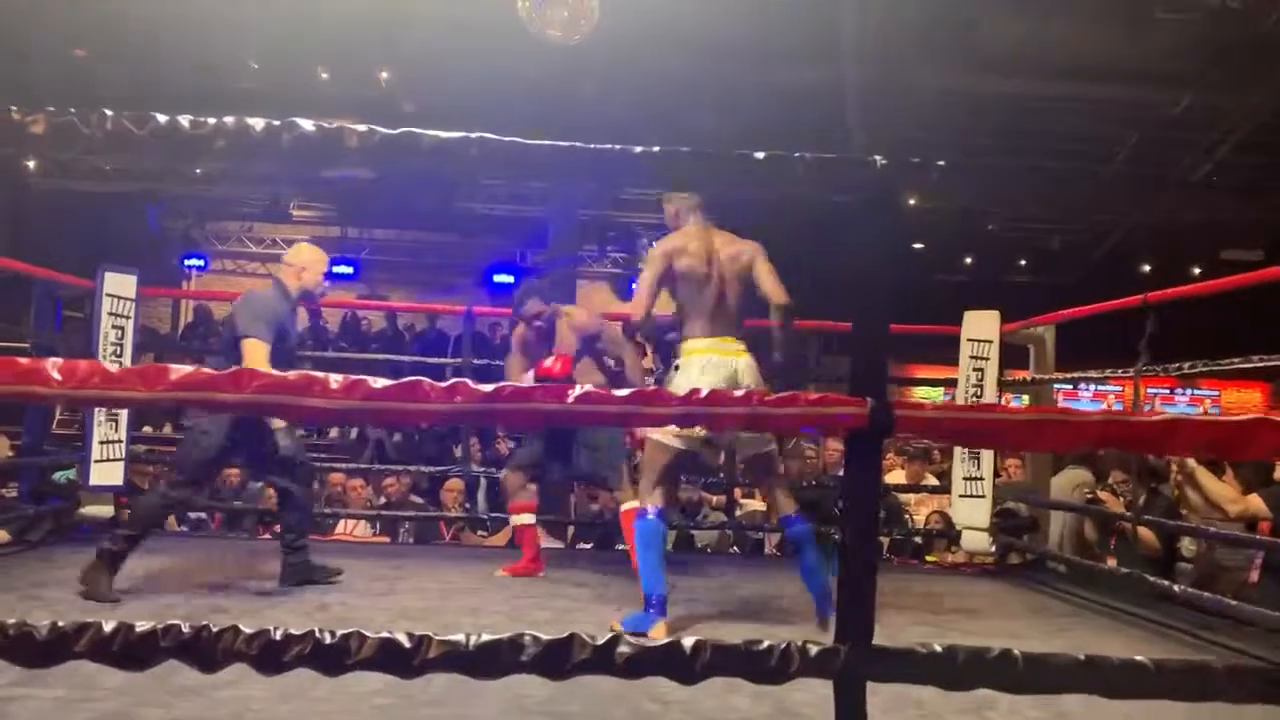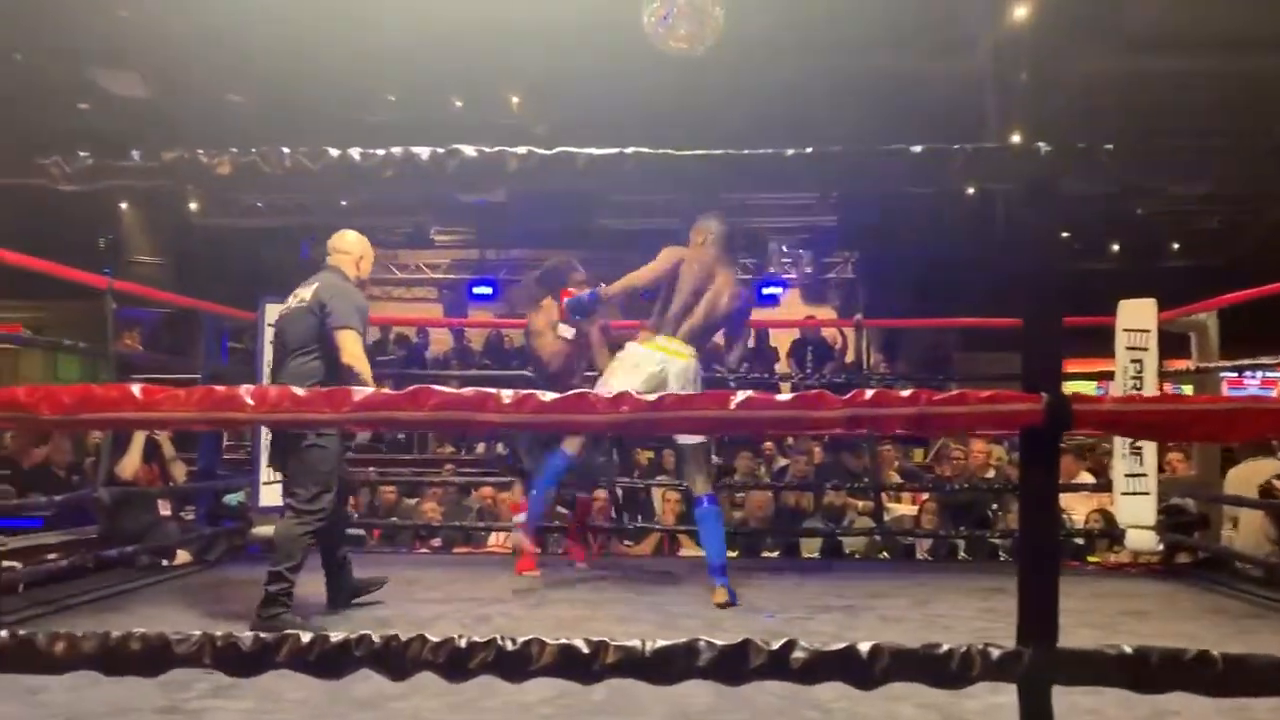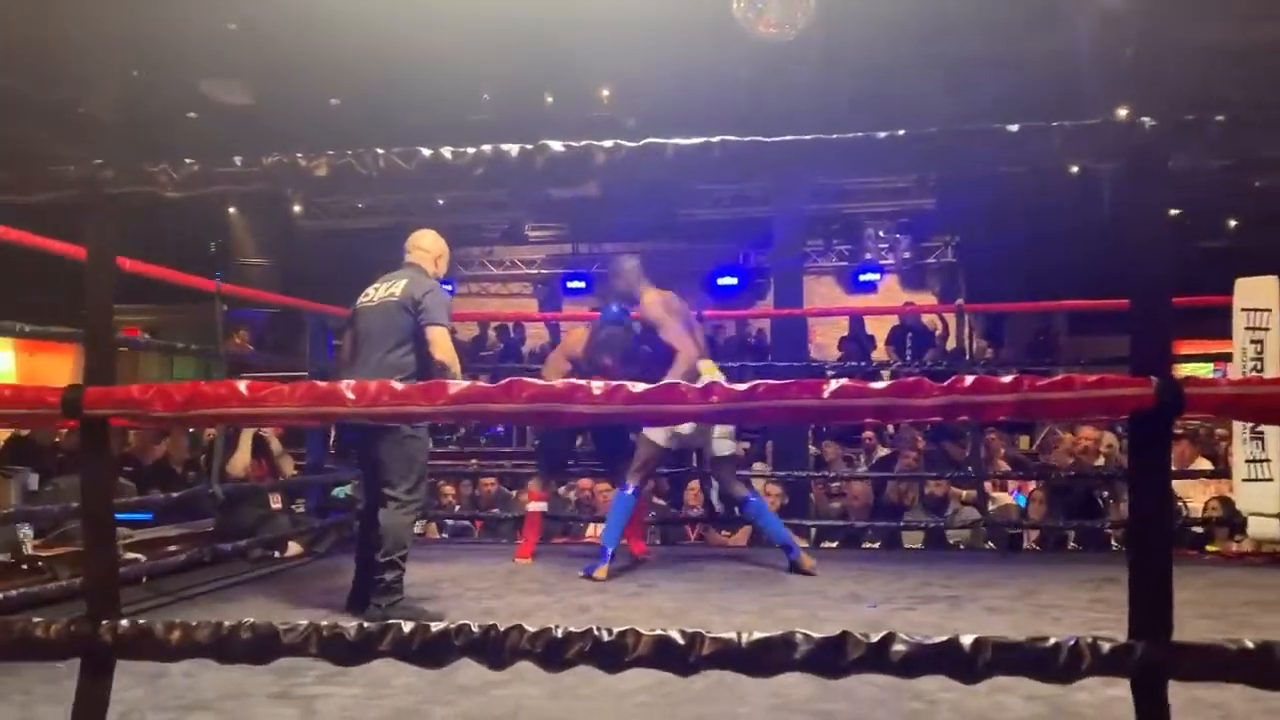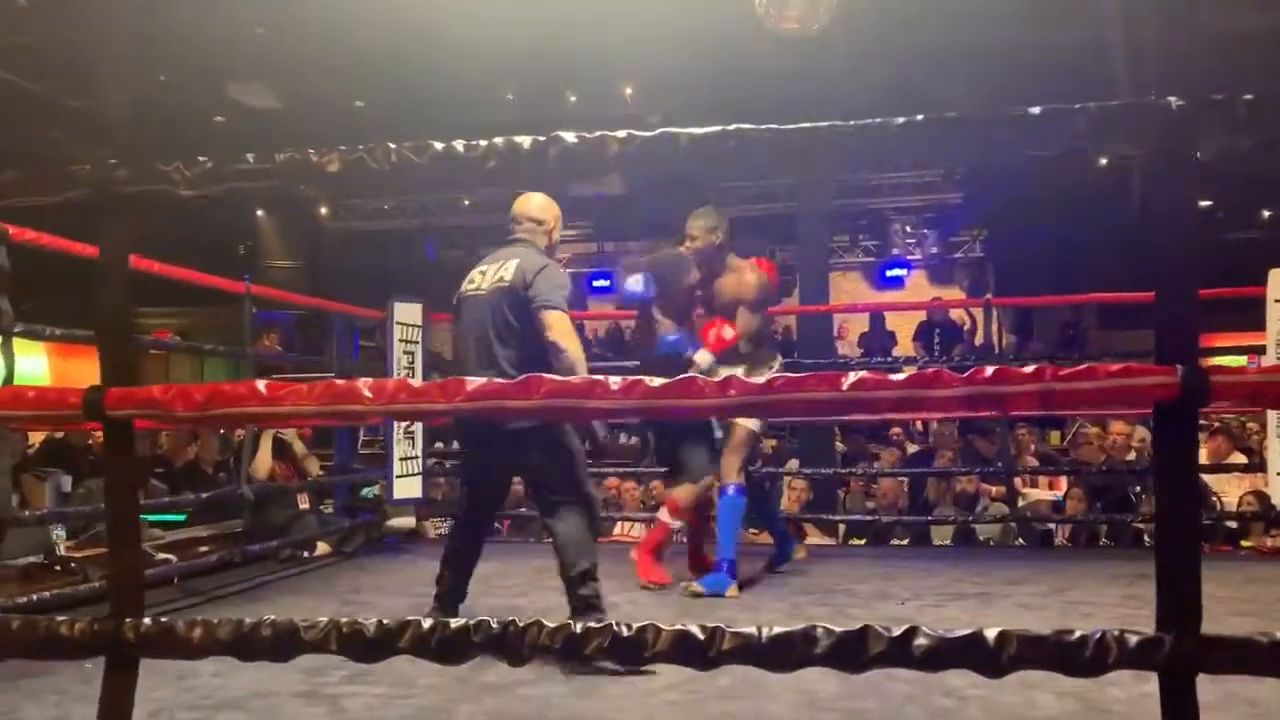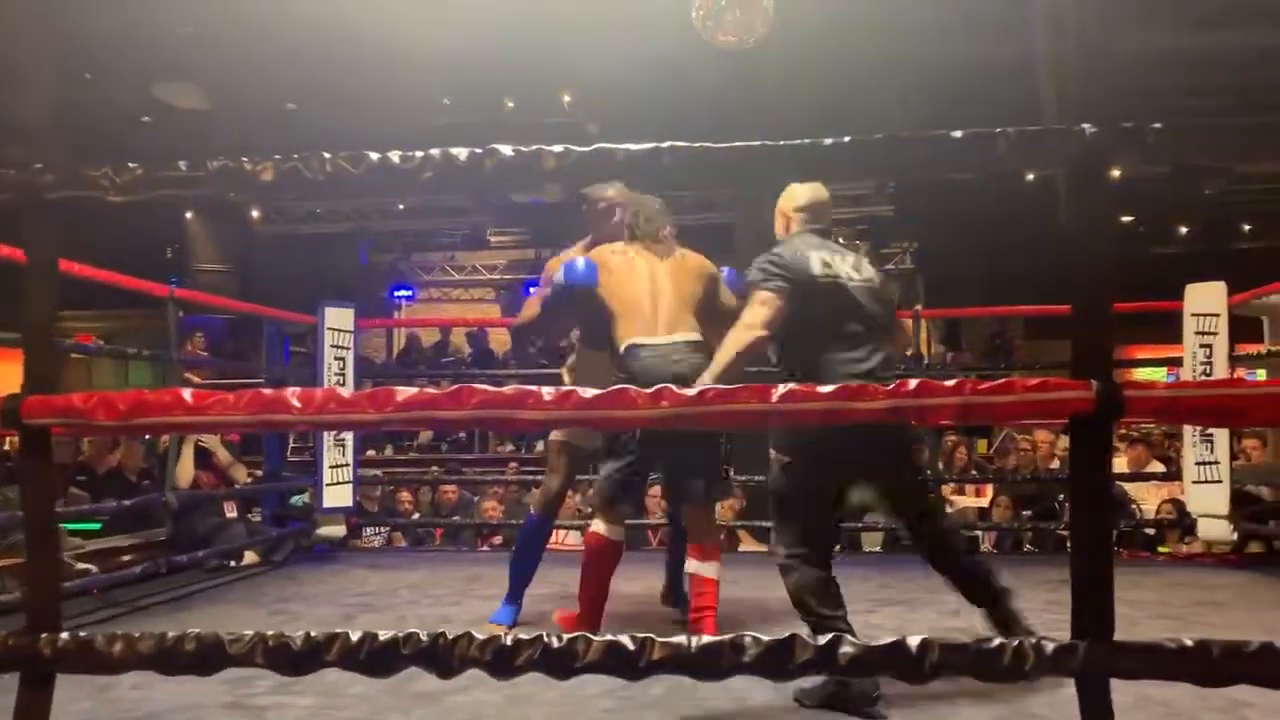
dt=1s
person 1, frame 1
left shoulder: (283, 306)
right shoulder: (263, 303)
right elbow: (255, 365)
left wrist: (278, 420)
right wrist: (279, 425)
left hip: (249, 411)
right hip: (220, 410)
left knee: (297, 475)
right knee: (178, 489)
left ankle: (297, 564)
right ankle: (105, 563)
person 1, frame 2
left shoulder: (303, 292)
right shoulder: (344, 294)
left elbow: (284, 357)
right elbow: (351, 358)
left wrist: (277, 428)
left knee: (330, 496)
right knee: (308, 507)
left ankle: (341, 583)
right ankle: (274, 608)
person 1, frame 3
left shoulder: (371, 291)
right shoulder: (429, 290)
left elbow: (346, 352)
right elbow: (441, 355)
left knee: (376, 498)
right knee: (402, 499)
left ankle: (364, 590)
right ankle: (386, 599)
person 1, frame 4
left shoulder: (475, 272)
right shoulder: (544, 269)
left elbow: (460, 346)
right elbow: (559, 339)
left hip: (477, 411)
left knee: (477, 511)
right knee: (571, 506)
left ankle: (444, 609)
right ankle: (589, 620)
person 1, frame 5
left shoulder: (781, 260)
right shoulder: (863, 268)
left elbow: (755, 328)
right elbow: (900, 339)
left wrist: (704, 384)
left hip: (821, 422)
left knee: (801, 550)
right knee: (927, 526)
left ankle: (848, 674)
right ankle: (1008, 622)
person 2, frame 1
left shoulder: (667, 248)
right shoulder: (748, 248)
left elbow: (637, 318)
right elbow: (779, 300)
right wrist: (775, 353)
left hip: (696, 366)
right hip: (741, 364)
left knee: (651, 489)
right knee: (777, 493)
left ankle: (653, 613)
right ankle: (827, 607)
person 2, frame 2
left shoulder: (679, 256)
right shoulder: (739, 293)
left elbow: (641, 279)
right elbow: (734, 356)
left wrist: (591, 297)
left hip: (643, 356)
right hip: (685, 370)
left knee: (580, 434)
right knee: (701, 482)
left ankle: (534, 510)
right ankle: (720, 582)
person 2, frame 3
left shoulder: (648, 305)
right shoulder: (670, 299)
left elbow: (688, 352)
left hip: (687, 386)
right hip: (714, 385)
left knee: (635, 479)
right knee: (731, 483)
left ankle: (604, 561)
right ankle: (796, 553)
person 2, frame 4
left shoulder: (747, 281)
right shoulder: (706, 274)
left elbow: (745, 341)
left hip: (756, 375)
right hip: (731, 374)
left knee: (730, 467)
right knee: (739, 467)
left ankle: (724, 575)
right ankle: (784, 544)
person 2, frame 5
right shoulder: (568, 264)
right elbow: (523, 334)
right wrist: (550, 303)
right hip: (587, 383)
right knee: (552, 493)
left ankle: (675, 590)
right ankle: (511, 605)
person 3, frame 1
left shoulder: (583, 321)
right shoulder: (522, 336)
left elbow: (626, 354)
right elbow: (513, 378)
right wrist: (540, 375)
left knee: (621, 486)
right knee: (514, 477)
right ankle: (530, 560)
person 3, frame 2
right shoulder: (541, 314)
left elbow: (599, 353)
right elbow: (551, 363)
right wrist: (568, 323)
left hip: (573, 395)
left knee: (587, 473)
left ankle: (575, 540)
right ankle: (525, 553)
person 3, frame 3
left shoulder: (626, 356)
right shoulder: (576, 341)
right elbow: (550, 376)
left knee: (626, 472)
right knee: (546, 472)
left ankle: (637, 541)
right ankle: (528, 542)
person 3, frame 4
right shoulder: (653, 329)
right elbow: (668, 383)
left knee: (694, 477)
right knee: (701, 478)
left ankle: (698, 556)
right ankle: (648, 551)
person 3, frame 5
left shoulder: (600, 258)
right shoulder: (697, 264)
right elbow: (730, 315)
left hip: (639, 369)
right hip: (691, 366)
left knee: (610, 502)
right knee: (698, 510)
right ankle: (705, 628)
